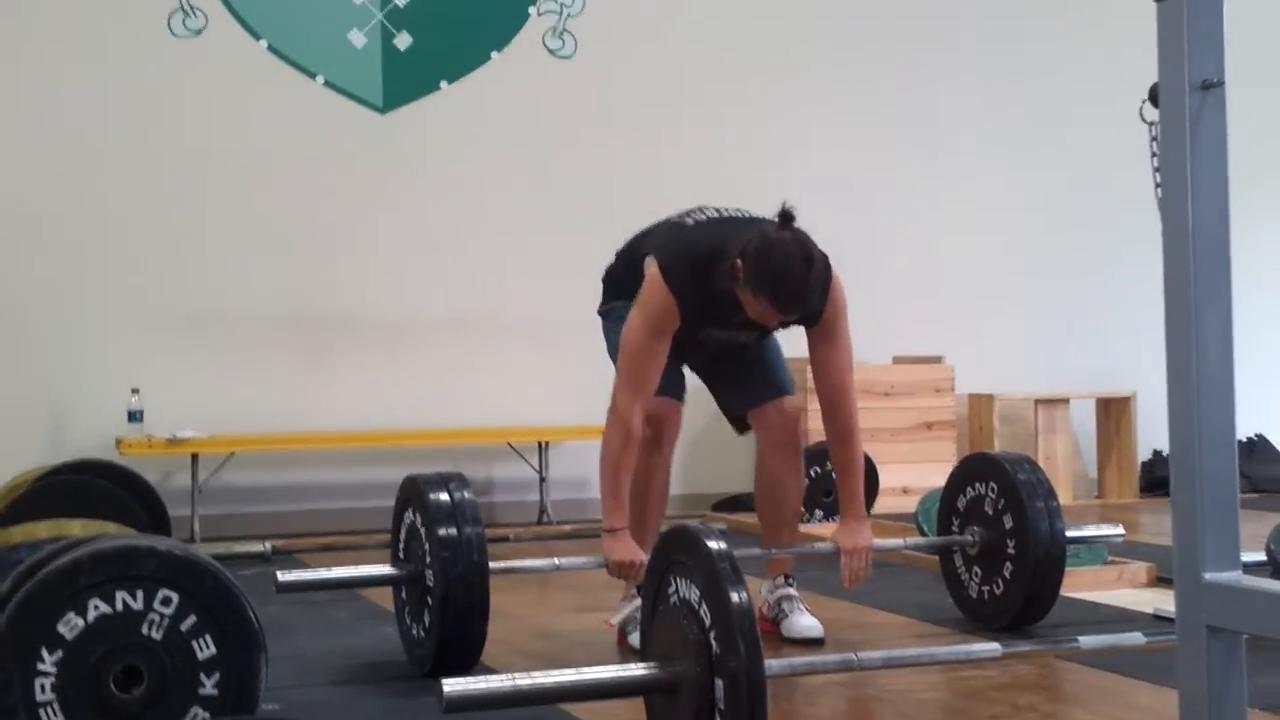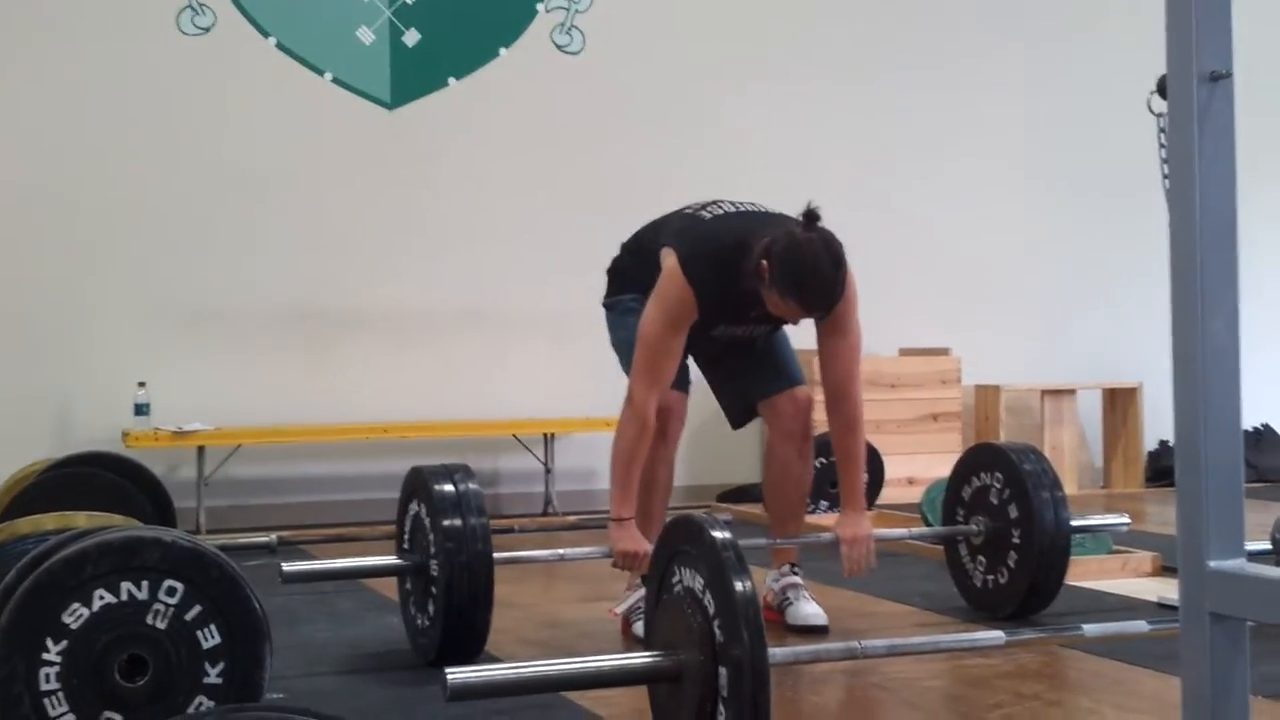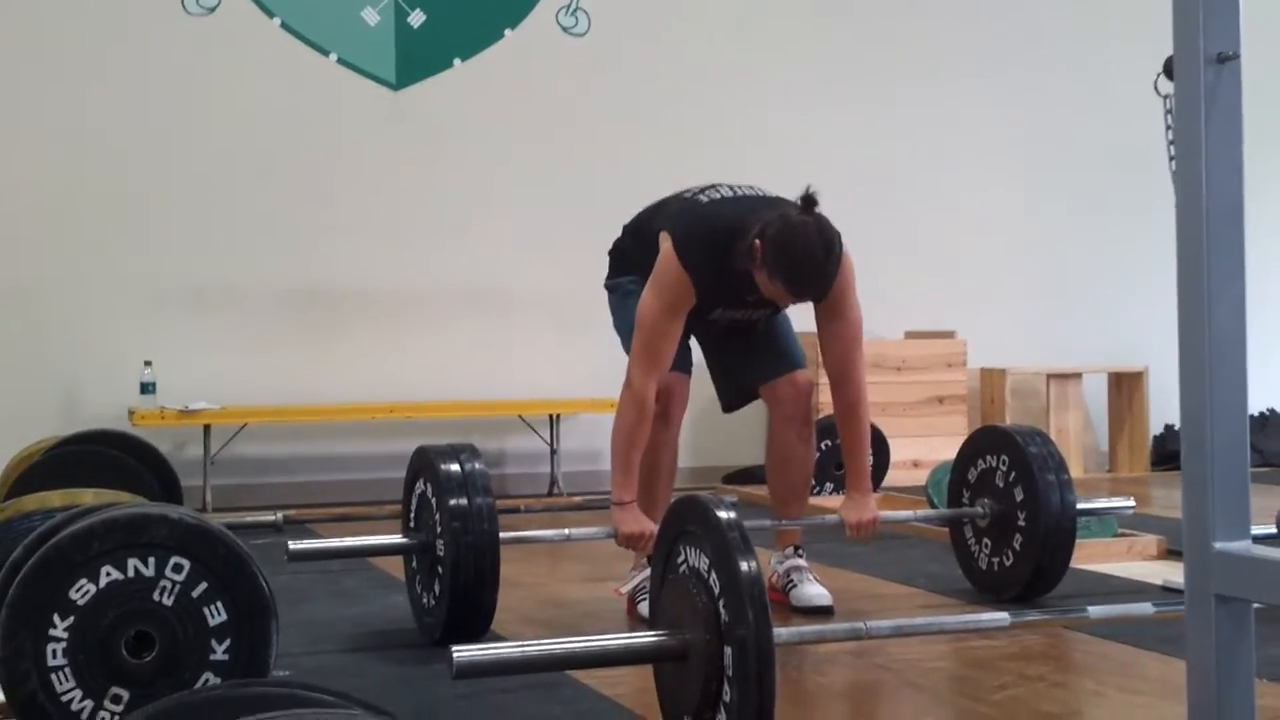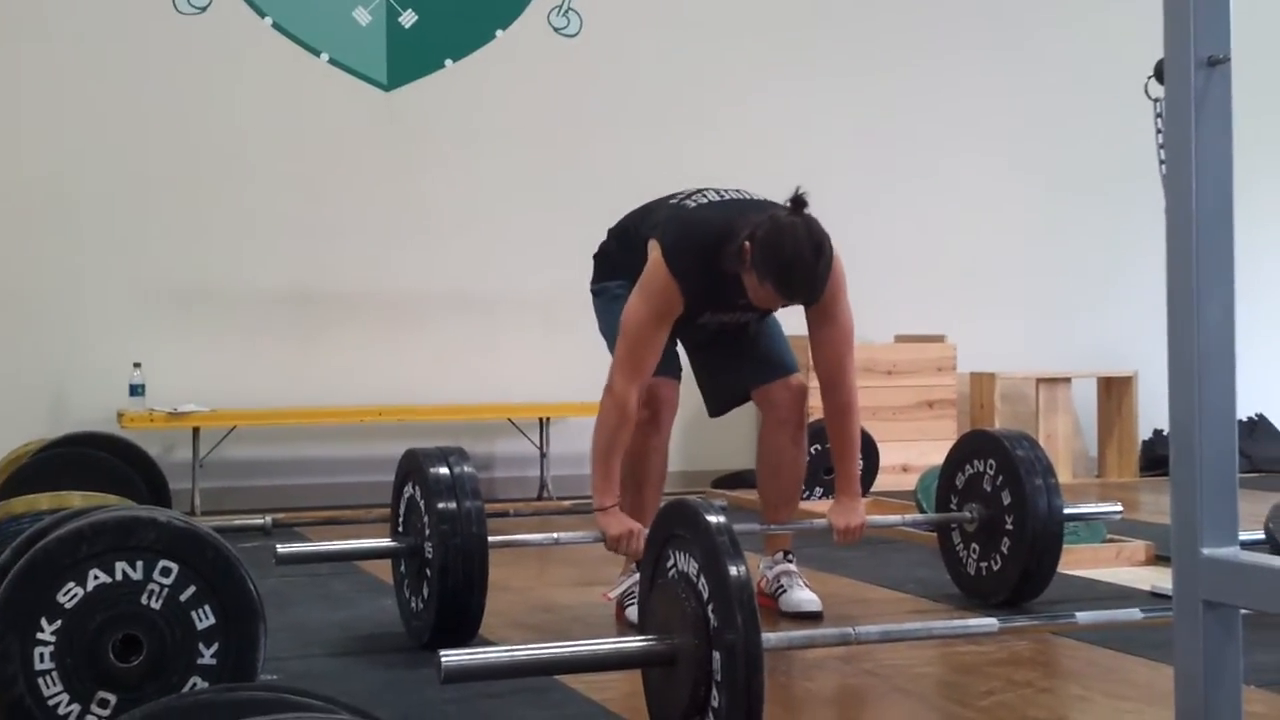
dt=0.4s
person 1, frame 1
left shoulder: (819, 284)
right shoulder: (672, 277)
left elbow: (839, 405)
right elbow: (626, 407)
left wrist: (855, 517)
right wrist: (615, 530)
left hip: (732, 330)
right hip: (634, 301)
left knee: (784, 419)
right knee: (658, 416)
left ankle: (779, 590)
right ankle: (640, 600)
person 1, frame 2
left shoulder: (832, 278)
right shoulder: (690, 269)
left elbow: (844, 399)
right elbow: (642, 399)
left wrist: (854, 510)
right wrist: (623, 521)
left hip: (739, 318)
right hip: (644, 293)
left knee: (793, 408)
right knee: (667, 409)
left ankle: (784, 579)
right ankle: (642, 590)
person 1, frame 3
left shoulder: (827, 261)
right shoulder: (687, 252)
left elbow: (847, 380)
right elbow: (642, 382)
left wrist: (859, 490)
right wrist: (624, 502)
left hip: (739, 300)
right hip: (644, 276)
left knee: (795, 392)
right knee: (669, 392)
left ankle: (788, 561)
right ankle: (648, 570)
person 1, frame 4
left shoulder: (819, 263)
right shoulder: (676, 258)
left elbow: (838, 382)
right elbow: (624, 387)
left wrist: (849, 494)
right wrist: (607, 506)
left hip: (726, 303)
right hip: (630, 279)
left knee: (788, 395)
right knee: (658, 398)
left ankle: (778, 566)
right ankle: (637, 575)
